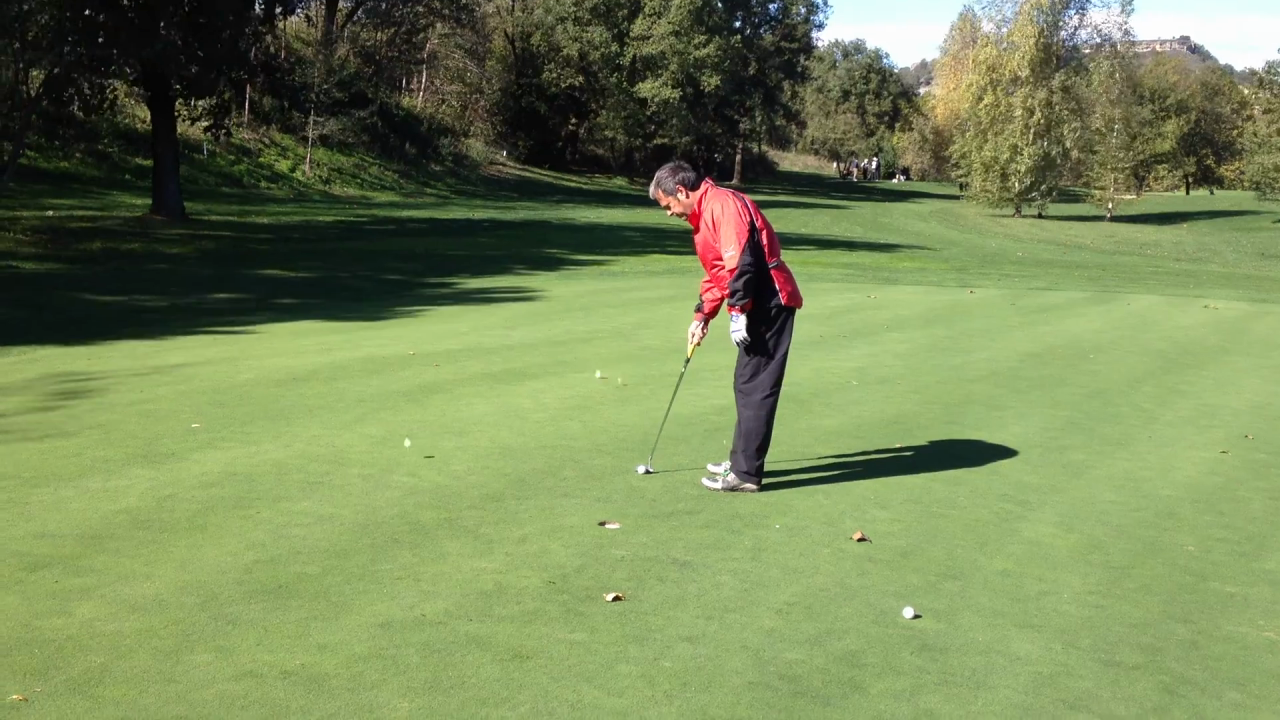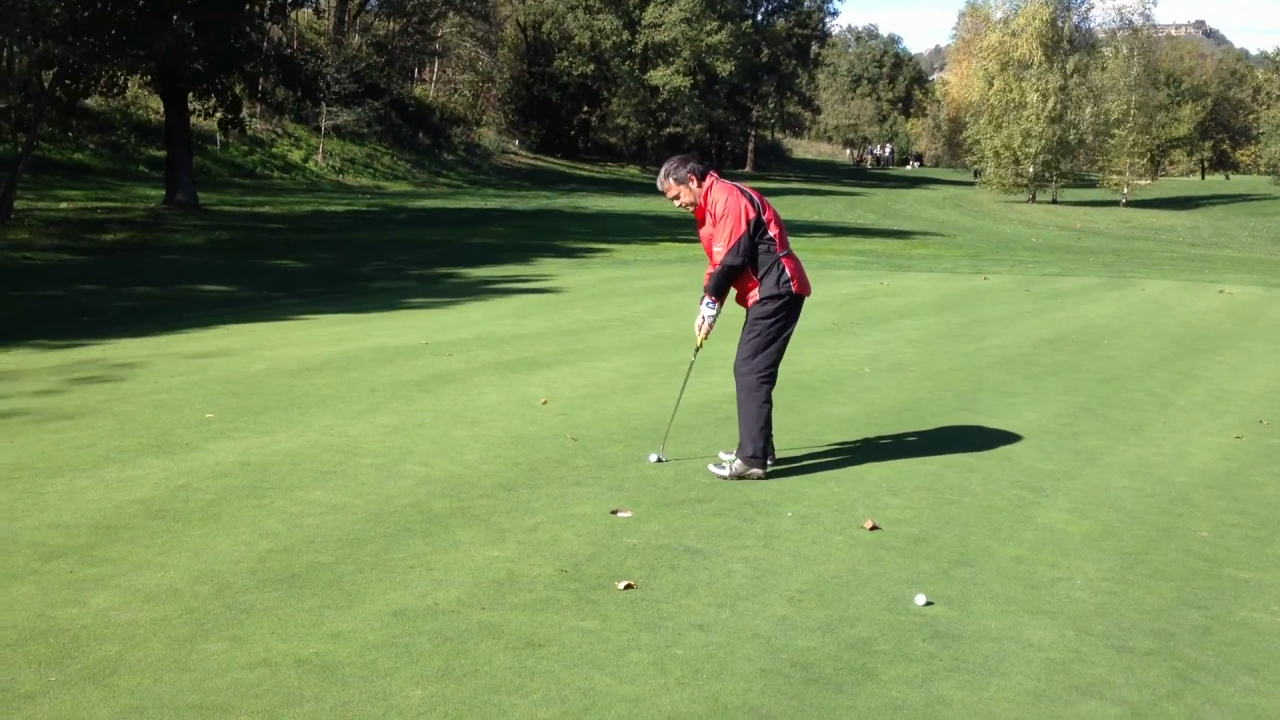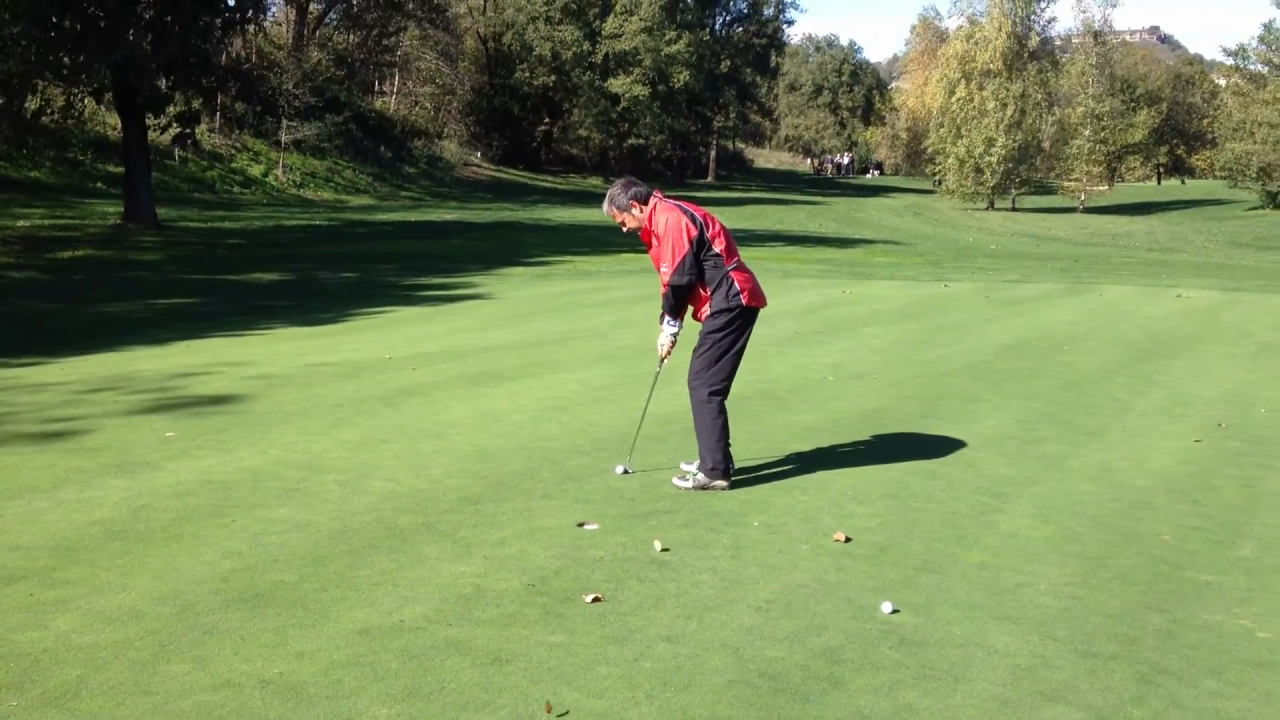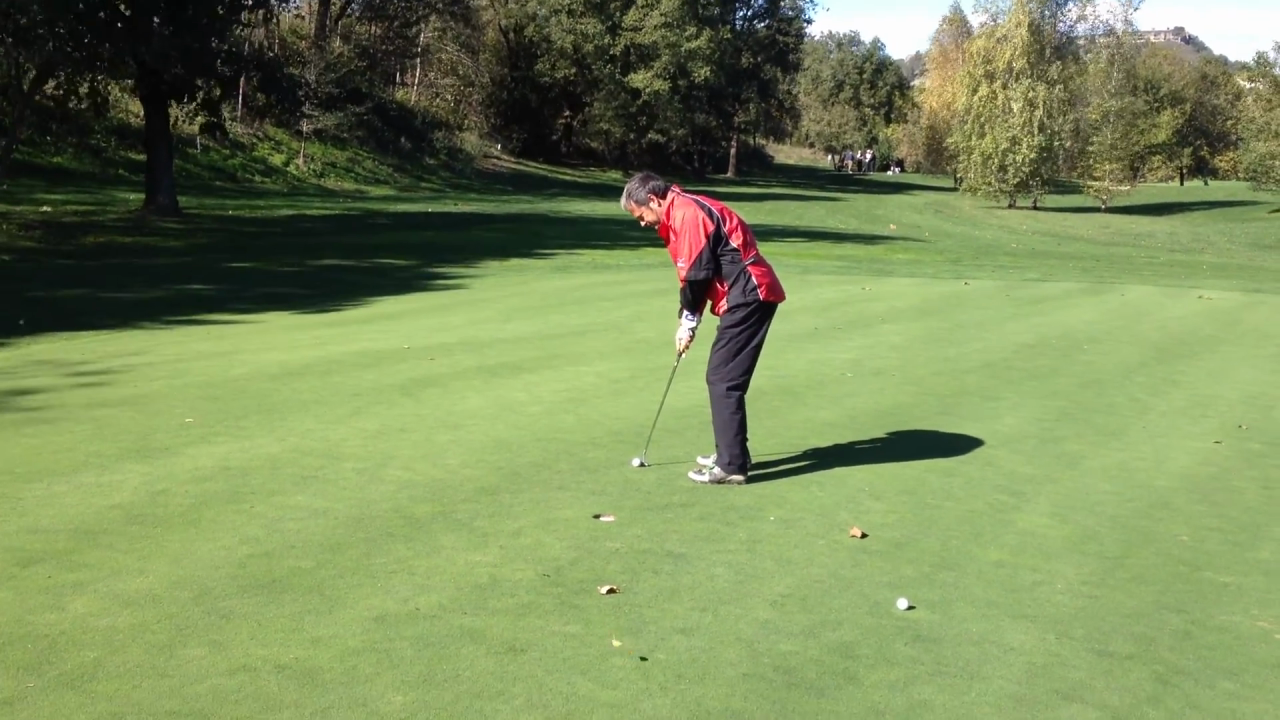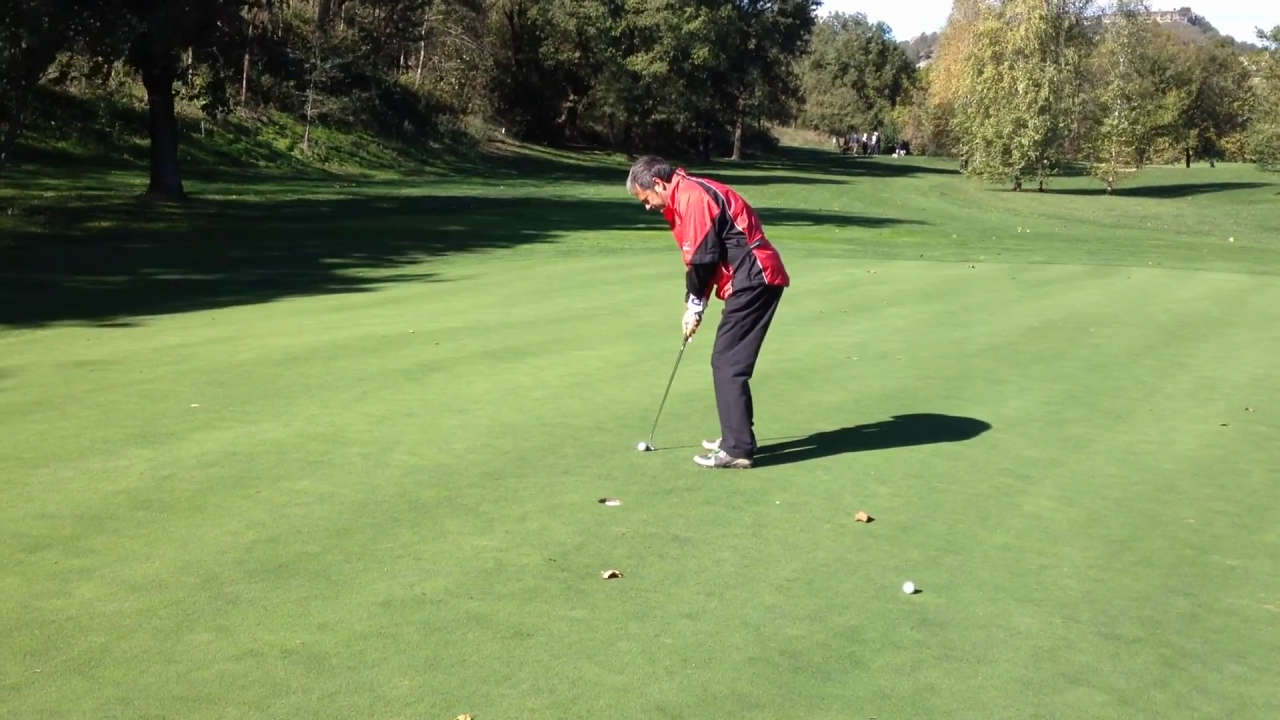
dt=1s
person 1, frame 1
left shoulder: (722, 203)
right shoulder: (703, 215)
left elbow: (741, 262)
right elbow: (717, 271)
left wrist: (737, 311)
right wrist: (702, 315)
left hip: (769, 302)
right hip: (760, 304)
left knee: (754, 386)
right knee: (747, 384)
left ankle: (746, 473)
right ankle: (743, 460)
person 1, frame 2
left shoulder: (727, 197)
right shoulder: (708, 206)
left elbow: (732, 258)
right elbow: (718, 261)
left wrist: (710, 300)
right wrist: (707, 306)
left hip: (777, 288)
right hip: (764, 292)
left knee: (751, 369)
right knee: (750, 368)
left ankle: (752, 458)
right ankle: (758, 448)
person 1, frame 3
left shoulder: (669, 218)
right shoulder: (662, 219)
left elbow: (680, 278)
right elbow: (674, 278)
left wrist: (670, 324)
right wrist: (668, 325)
left hip: (730, 301)
right hip: (728, 302)
left knee: (703, 383)
right knee: (706, 381)
left ankle: (714, 471)
right ankle: (714, 460)
person 1, frame 4
left shoulder: (686, 213)
right shoulder: (681, 213)
left elbow: (697, 273)
right elbow: (695, 273)
left wrist: (688, 321)
right wrist: (688, 319)
left hip: (749, 295)
right hip: (749, 295)
left knee: (722, 379)
right knee: (724, 377)
left ankle: (731, 464)
right ankle: (731, 453)
person 1, frame 5
left shoulder: (692, 196)
right shoulder: (687, 196)
left elbow: (703, 257)
right elbow: (700, 256)
left wrist: (694, 305)
right wrist: (695, 304)
left hip: (753, 279)
right hip: (755, 279)
left knee: (727, 362)
right knee: (729, 360)
left ankle: (737, 448)
right ankle: (738, 437)
